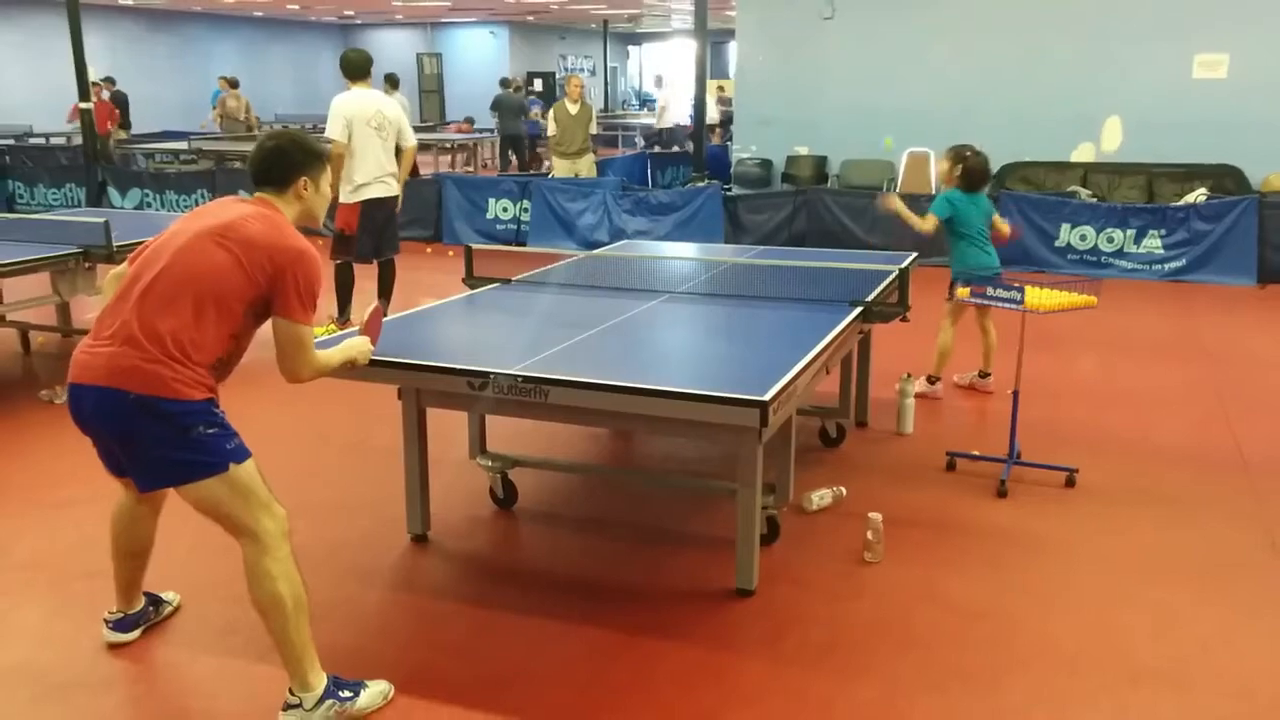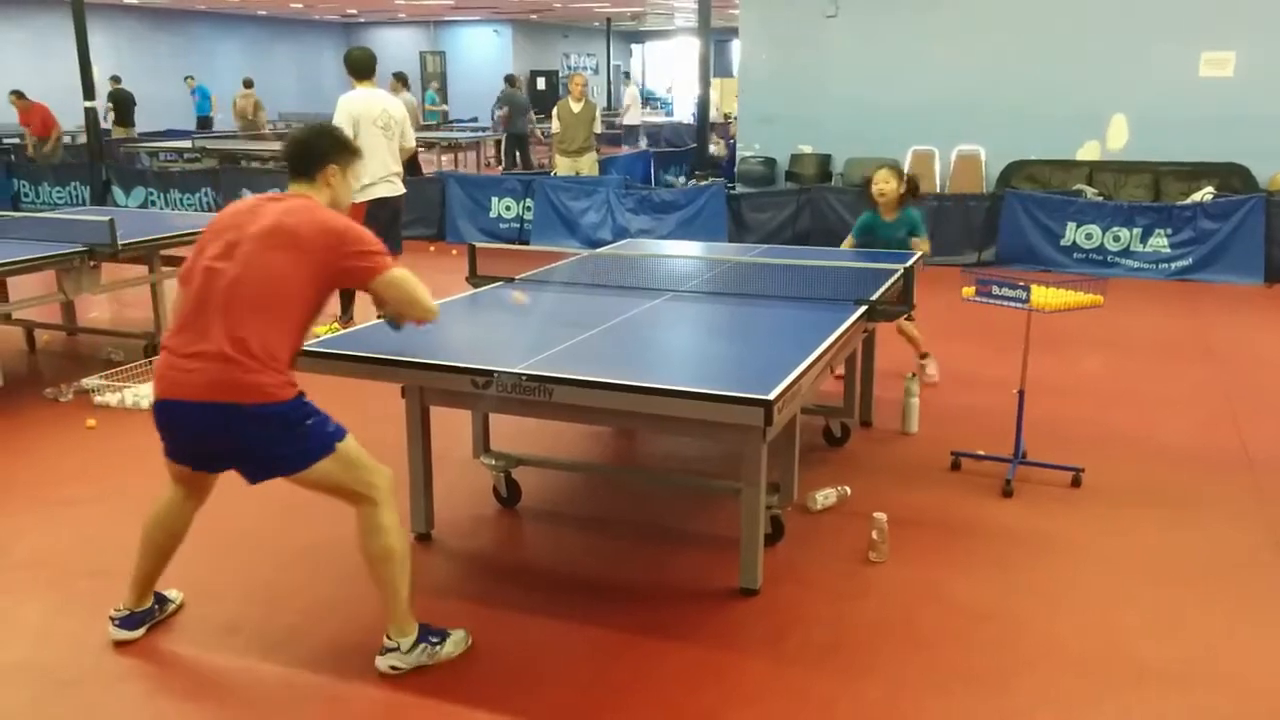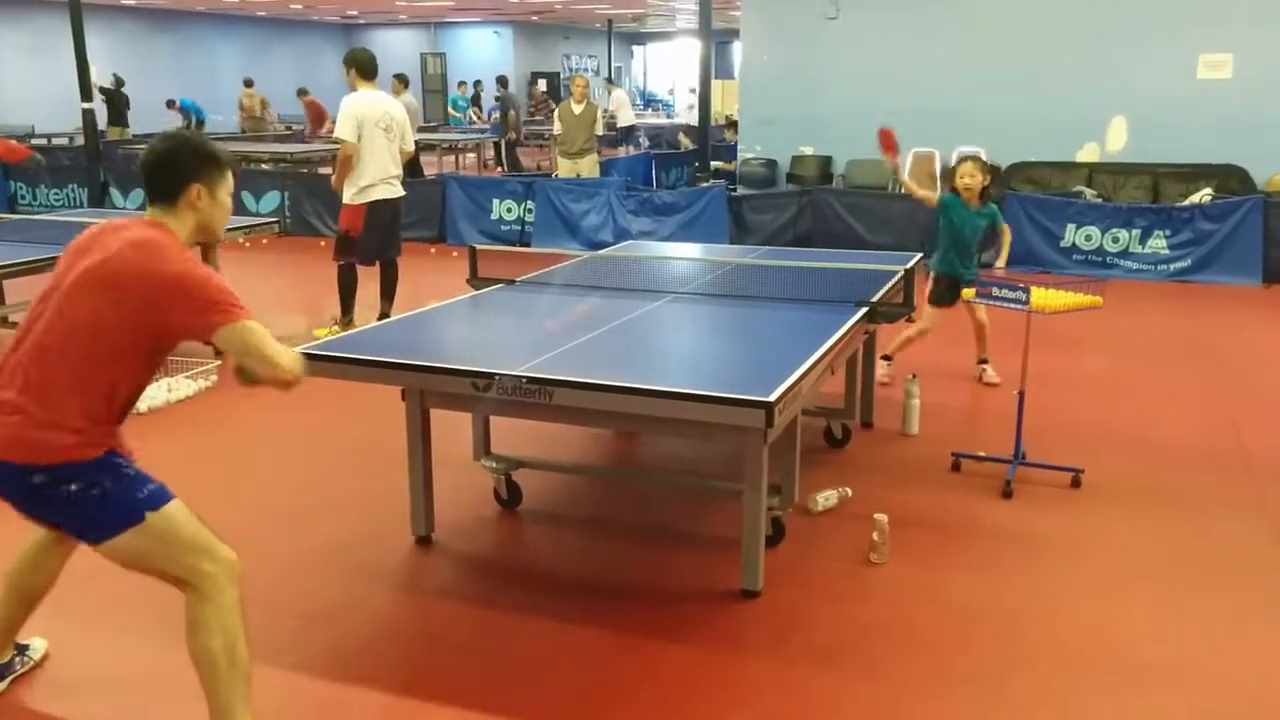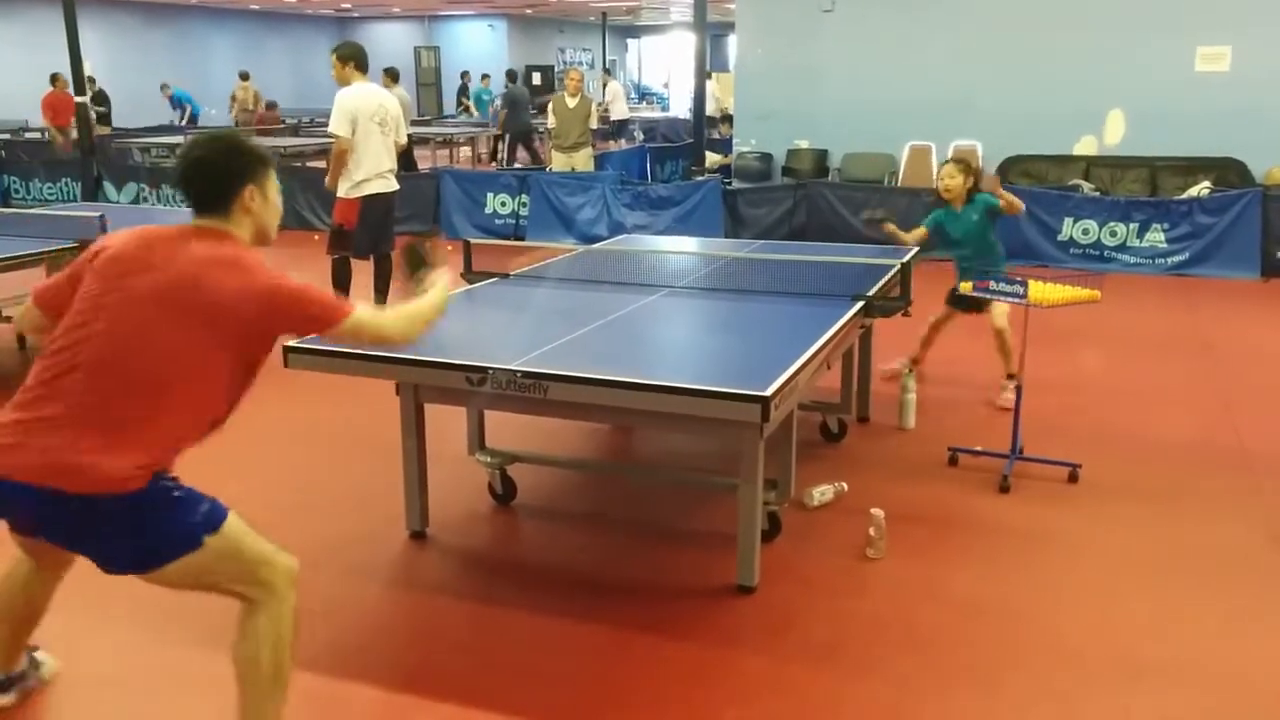
dt=1s
person 1, frame 1
left shoulder: (209, 213)
right shoulder: (293, 251)
left elbow: (116, 282)
right elbow: (298, 368)
right wrist: (350, 350)
left hip: (87, 381)
right hip: (158, 395)
left knee: (142, 489)
right knee: (266, 530)
left ankle: (127, 610)
person 1, frame 2
left shoulder: (233, 214)
right shoulder: (337, 231)
left elbow: (192, 298)
right elbow: (424, 310)
right wrist: (398, 298)
left hip: (173, 389)
right hip: (252, 398)
left knee: (187, 487)
right knee: (374, 489)
left ankle: (134, 608)
right ankle: (403, 640)
person 1, frame 3
left shoulder: (99, 237)
right shoulder: (179, 272)
right elbow: (278, 367)
right wrist: (295, 367)
right hip: (60, 454)
left knee: (62, 530)
right knee: (214, 573)
person 1, frame 4
left shoulder: (119, 246)
right shoulder: (264, 288)
right elbow: (394, 330)
right wrist: (438, 291)
right hip: (105, 485)
right knee: (274, 583)
person 2, frame 1
left shoulder: (343, 102)
right shoulder: (390, 104)
left elbow: (338, 151)
right elbow: (410, 148)
left wrist: (334, 183)
right wrist: (398, 183)
left hip: (357, 194)
right hip: (388, 192)
left knee: (343, 258)
right knee: (386, 256)
left ankle: (342, 322)
person 2, frame 2
left shoulder: (349, 101)
right shoulder: (394, 102)
right elbow: (409, 147)
left hip: (363, 193)
right hip: (392, 190)
right knee: (388, 256)
left ankle: (345, 319)
person 2, frame 3
left shoulder: (352, 102)
right shoulder: (395, 105)
left elbow: (348, 151)
right elbow: (408, 151)
left wrist: (338, 179)
left hip: (362, 195)
right hip: (391, 192)
left knee: (345, 260)
right knee: (388, 258)
left ankle: (345, 322)
right ankle: (385, 317)
person 2, frame 4
left shoulder: (347, 97)
right shoulder: (389, 99)
left elbow: (342, 146)
right elbow: (400, 143)
left wrist: (332, 177)
left hip: (357, 189)
right hip: (386, 186)
left knee: (340, 252)
right knee: (382, 251)
right ankle: (380, 309)
person 3, frame 1
left shoulder: (948, 198)
right shoulder: (982, 198)
left elbow: (926, 228)
right elbow: (1004, 231)
left wrist: (898, 207)
right wrist: (996, 230)
left hip: (968, 271)
right hip: (991, 268)
left knee: (948, 324)
right knee: (985, 322)
left ankle: (932, 381)
right ankle: (985, 376)
person 3, frame 2
left shoulder: (911, 216)
right shoulder: (867, 220)
left elbow: (924, 247)
right elbow: (845, 249)
left wrist: (920, 248)
left knee: (903, 324)
left ankle: (925, 358)
person 3, frame 3
left shoulder: (989, 210)
right shoulder: (949, 202)
left elbow: (1005, 232)
right elbow: (919, 193)
left wrist: (1002, 259)
right wrist: (897, 170)
left hip: (968, 273)
right hip: (943, 272)
left knee: (981, 320)
right knee: (923, 326)
left ankle: (983, 364)
right ankle: (885, 360)
person 3, frame 4
left shoulder: (983, 203)
right shoulder: (940, 216)
left elbow: (1018, 209)
right elbow: (911, 239)
left wrist: (1000, 193)
right wrist: (894, 232)
left hip: (995, 277)
right hip: (966, 281)
left knee: (999, 325)
right knee: (935, 323)
left ankle: (1010, 382)
right ankle: (914, 362)
